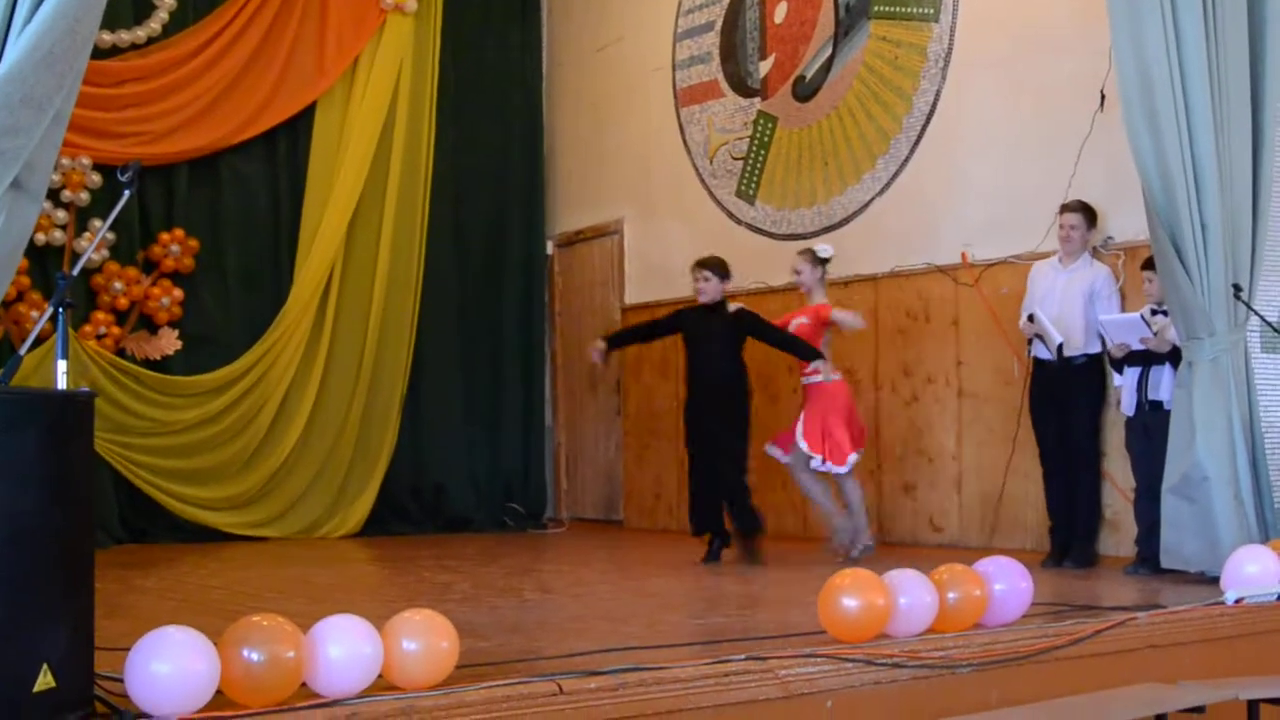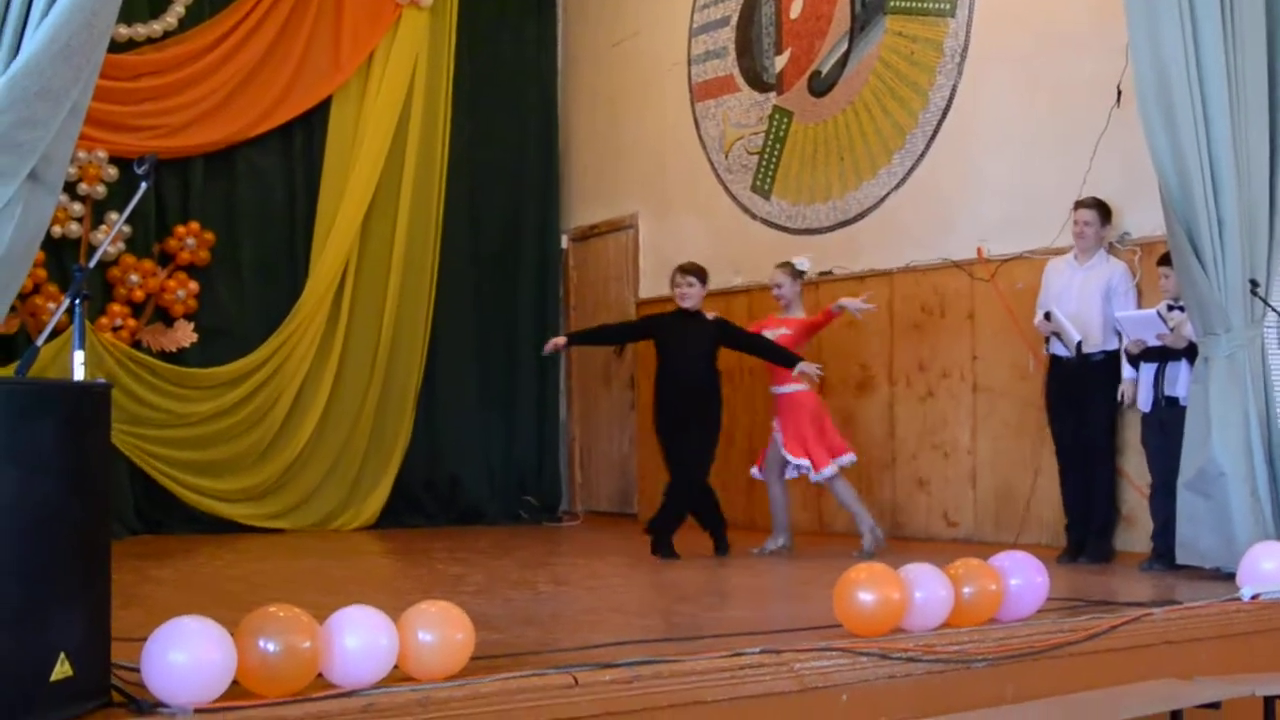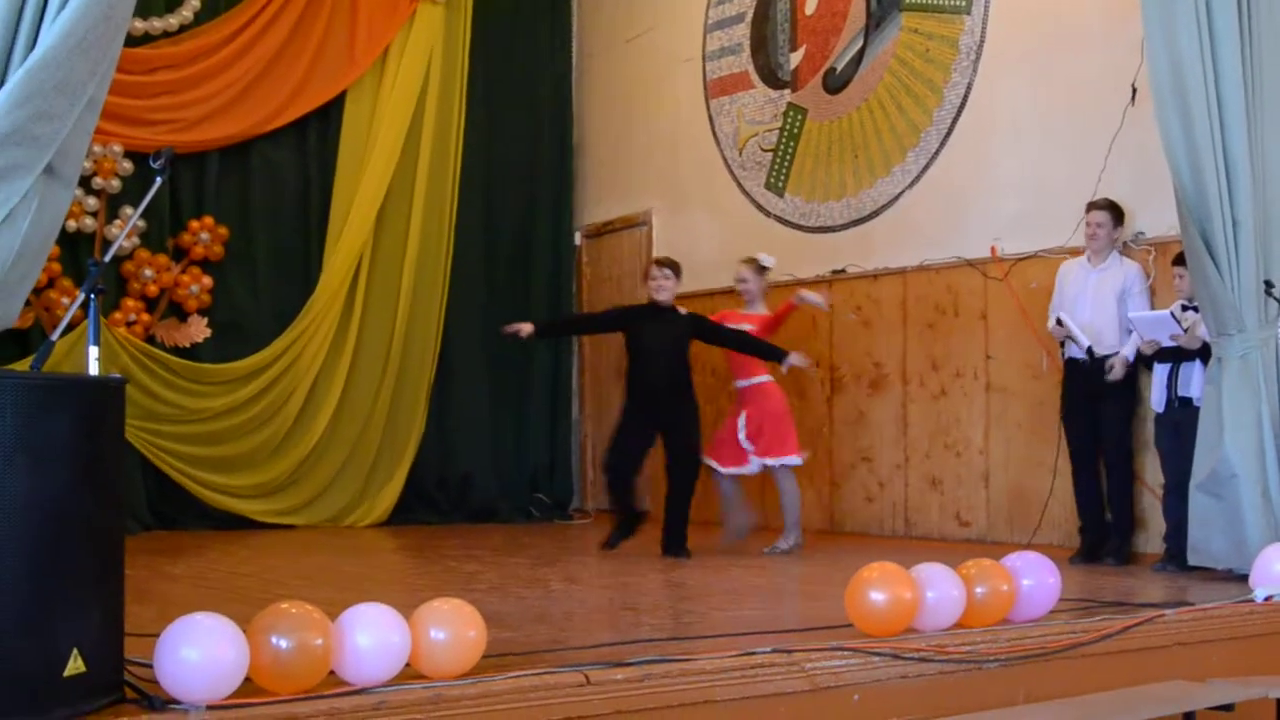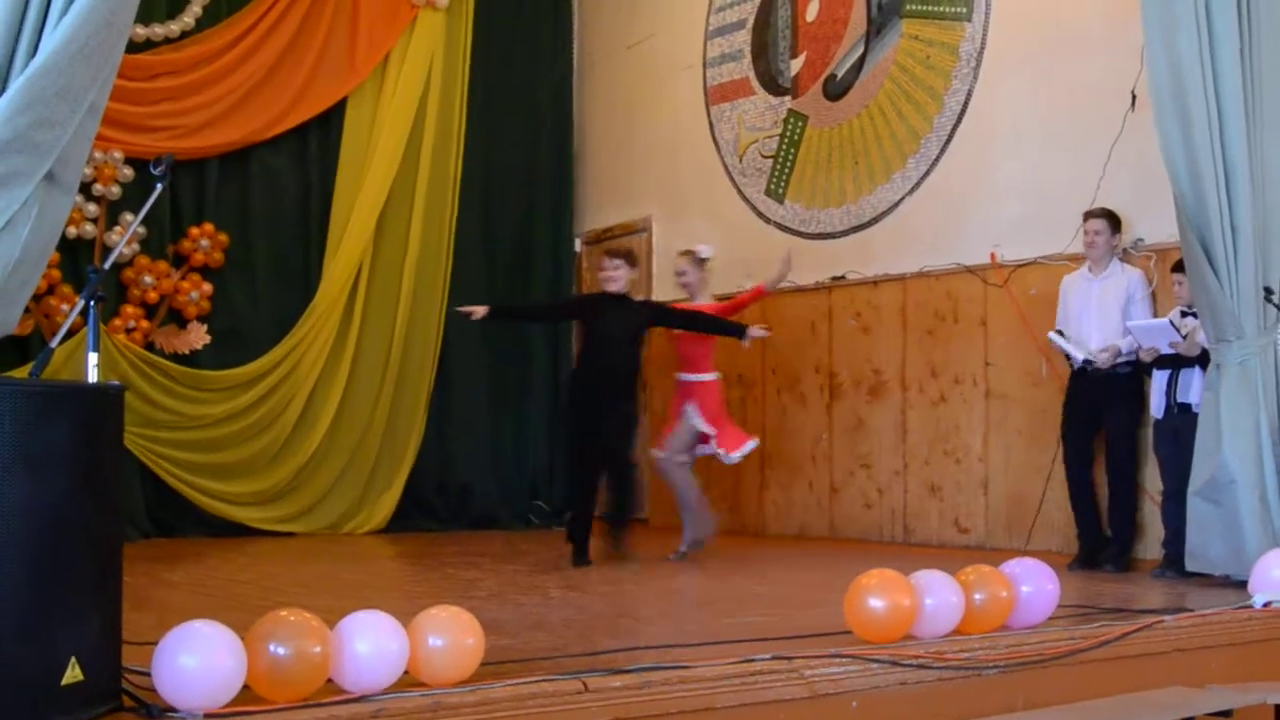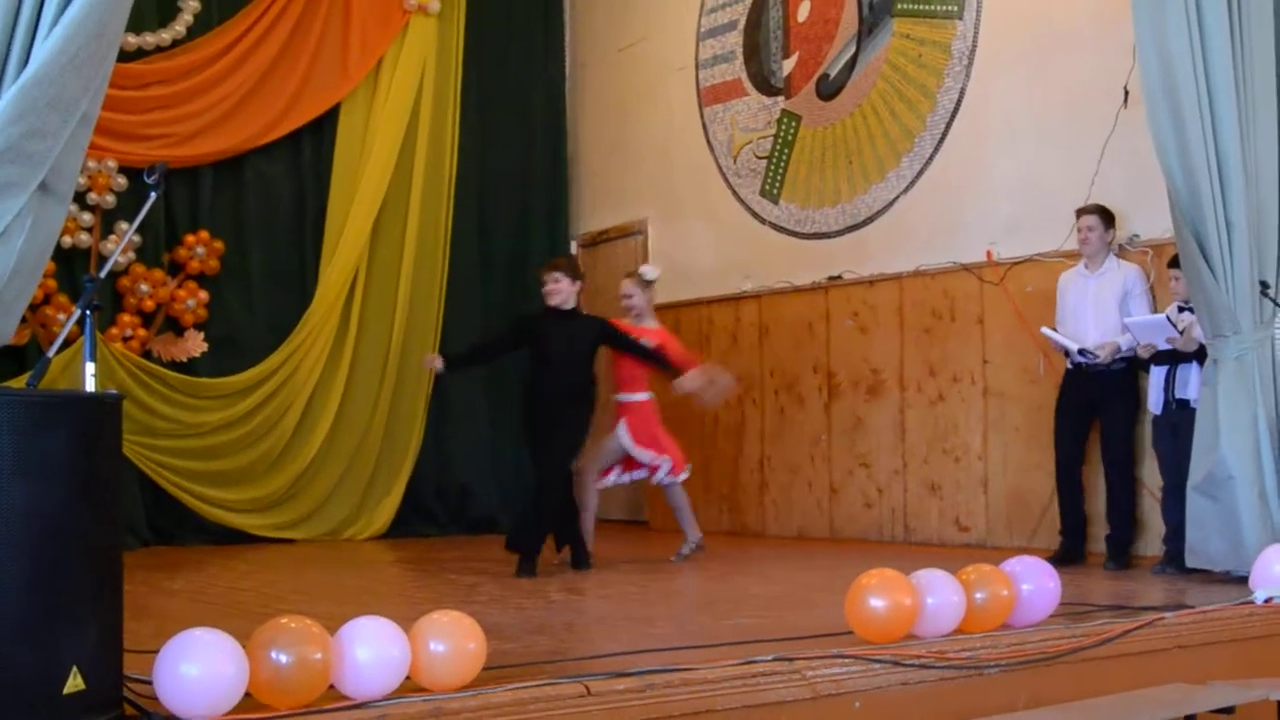
dt=0.2s
person 1, frame 1
left shoulder: (1100, 274)
right shoulder: (1039, 270)
right elbow: (1027, 312)
right wrist: (1025, 326)
left hip: (1082, 370)
right hip: (1044, 371)
left knee: (1082, 456)
right knee: (1051, 457)
left ankle: (1083, 544)
right ankle: (1060, 541)
person 1, frame 2
left shoulder: (1116, 270)
right shoulder: (1054, 267)
right elbow: (1041, 309)
left wrist: (1128, 373)
right wrist: (1041, 324)
left hip: (1099, 368)
right hip: (1061, 368)
left knee: (1098, 452)
right knee: (1068, 453)
left ankle: (1099, 539)
right ankle: (1077, 537)
person 1, frame 3
left shoulder: (1130, 272)
right shoulder: (1067, 270)
right elbow: (1055, 313)
left wrist: (1125, 355)
right wrist: (1056, 329)
left hip: (1114, 372)
right hip: (1077, 371)
left knee: (1116, 454)
right knee: (1081, 456)
left ankle: (1119, 540)
right ankle: (1092, 538)
person 1, frame 4
left shoulder: (1133, 278)
right shoulder: (1070, 282)
right elbow: (1062, 328)
left wrist: (1119, 349)
left hip: (1121, 379)
right hip: (1082, 379)
left knee: (1120, 464)
right knee: (1076, 461)
left ankle: (1119, 549)
right ankle: (1091, 545)
person 1, frame 5
left shoulder: (1130, 274)
right shoulder: (1067, 279)
left wrist: (1119, 345)
right wrist: (1059, 342)
left hip: (1116, 376)
right hip: (1076, 376)
left knee: (1117, 460)
right knee: (1066, 459)
left ankle: (1119, 547)
right ankle: (1072, 543)
person 2, frame 1
right shoulder: (1142, 316)
right elbow: (1125, 367)
left wrist: (1168, 349)
right wrist: (1115, 355)
left hip: (1170, 412)
right hip: (1138, 412)
right knee: (1145, 485)
right ankle: (1147, 554)
person 2, frame 2
right shoulder: (1158, 311)
right elbow: (1142, 359)
left wrist: (1185, 345)
right wrist: (1130, 351)
left hip: (1185, 407)
right hip: (1153, 407)
right knee: (1160, 481)
right ankle: (1163, 549)
person 2, frame 3
right shoulder: (1173, 312)
right elbow: (1157, 361)
left wrist: (1199, 346)
right wrist: (1146, 352)
left hip: (1199, 408)
right hip: (1167, 408)
right knee: (1173, 481)
right ankle: (1175, 551)
person 2, frame 4
right shoulder: (1172, 318)
right elbow: (1157, 366)
left wrist: (1198, 353)
right wrist: (1145, 359)
left hip: (1198, 414)
right hip: (1166, 414)
right knee: (1172, 487)
right ankle: (1174, 557)
person 2, frame 5
right shoulder: (1169, 314)
left wrist: (1196, 348)
right wrist: (1143, 356)
left hip: (1196, 410)
right hip: (1165, 410)
right knee: (1172, 483)
right ankle: (1175, 553)
person 3, frame 1
left shoulder: (738, 317)
right shoulder: (687, 317)
left elbow: (776, 335)
right elbow: (649, 329)
left wrist: (814, 356)
right wrist: (609, 342)
left hip: (732, 403)
right hip: (699, 404)
left knee: (730, 469)
right knee: (703, 471)
left ankle: (749, 532)
right ankle: (716, 537)
person 3, frame 2
left shoulder: (716, 326)
right shoulder: (661, 323)
left elbow: (757, 345)
right elbow: (616, 333)
left wrist: (796, 363)
right wrist: (569, 339)
left hip: (704, 412)
right hip: (668, 411)
left knee: (690, 475)
right knee: (690, 477)
left ankle: (661, 535)
right ankle: (716, 529)
person 3, frame 3
left shoulder: (688, 321)
right shoulder: (632, 315)
left elbow: (733, 338)
right elbow: (587, 322)
left wrist: (782, 355)
right wrist: (537, 328)
left hip: (679, 406)
right hip: (640, 405)
left knee: (684, 472)
right knee: (618, 466)
left ankle: (674, 540)
right ankle: (628, 519)
person 3, frame 4
left shoulder: (644, 310)
right shoulder: (588, 304)
left elbow: (690, 320)
right elbow: (541, 311)
left wrist: (741, 331)
right wrist: (493, 311)
left hip: (621, 398)
right hip: (586, 395)
left knee: (619, 460)
right knee: (584, 467)
left ankle: (619, 526)
right ankle: (579, 544)
person 3, frame 5
left shoulder: (593, 326)
right shoulder: (533, 323)
left elbow: (637, 349)
right elbow: (493, 347)
left wrist: (678, 374)
right wrist: (448, 361)
left hip: (573, 414)
right hip: (539, 413)
left knee: (550, 477)
right knee: (554, 479)
left ankle: (527, 551)
right ankle: (577, 547)
person 4, frame 1
left shoulder: (821, 309)
right shoulder: (802, 311)
left elbow: (831, 315)
left wrist: (840, 315)
left hip: (824, 391)
right hip: (825, 392)
left knee: (798, 467)
right knee: (840, 467)
left ankle: (841, 523)
right ankle: (862, 536)
person 4, frame 2
left shoulder: (803, 324)
right shoulder: (769, 322)
left elbow: (822, 319)
left wrist: (840, 305)
left hip: (796, 401)
right hip: (788, 403)
left knee: (771, 470)
right knee: (825, 472)
left ankle: (780, 536)
right ankle: (869, 527)
person 4, frame 3
left shoulder: (766, 319)
right shoulder: (728, 316)
left elbow: (784, 311)
left wrist: (801, 298)
left hip: (763, 395)
right hip: (745, 398)
left knee: (780, 469)
right knee: (720, 462)
left ankle: (792, 533)
right ankle: (740, 517)
person 4, frame 4
left shoulder: (714, 310)
right shoulder: (677, 309)
left elbow: (741, 302)
left wrist: (774, 281)
left hip: (703, 391)
right hip: (684, 391)
left knee: (669, 459)
right knee: (679, 463)
left ankle: (702, 518)
right ankle: (691, 535)
person 4, frame 5
left shoulder: (661, 336)
right shoulder: (619, 327)
left elbow: (683, 359)
left wrist: (711, 375)
left hip: (638, 412)
right hip: (624, 411)
left knee: (590, 471)
right knee: (665, 479)
left ankle: (584, 544)
right ankle: (693, 536)
